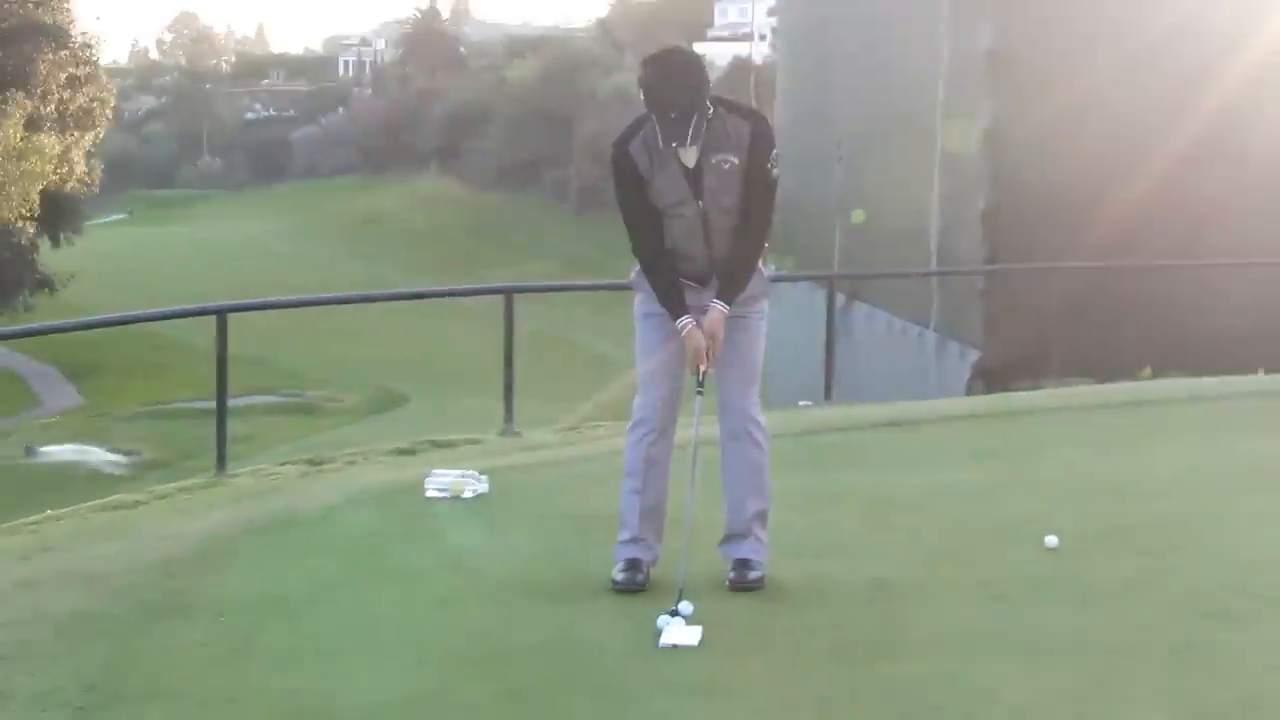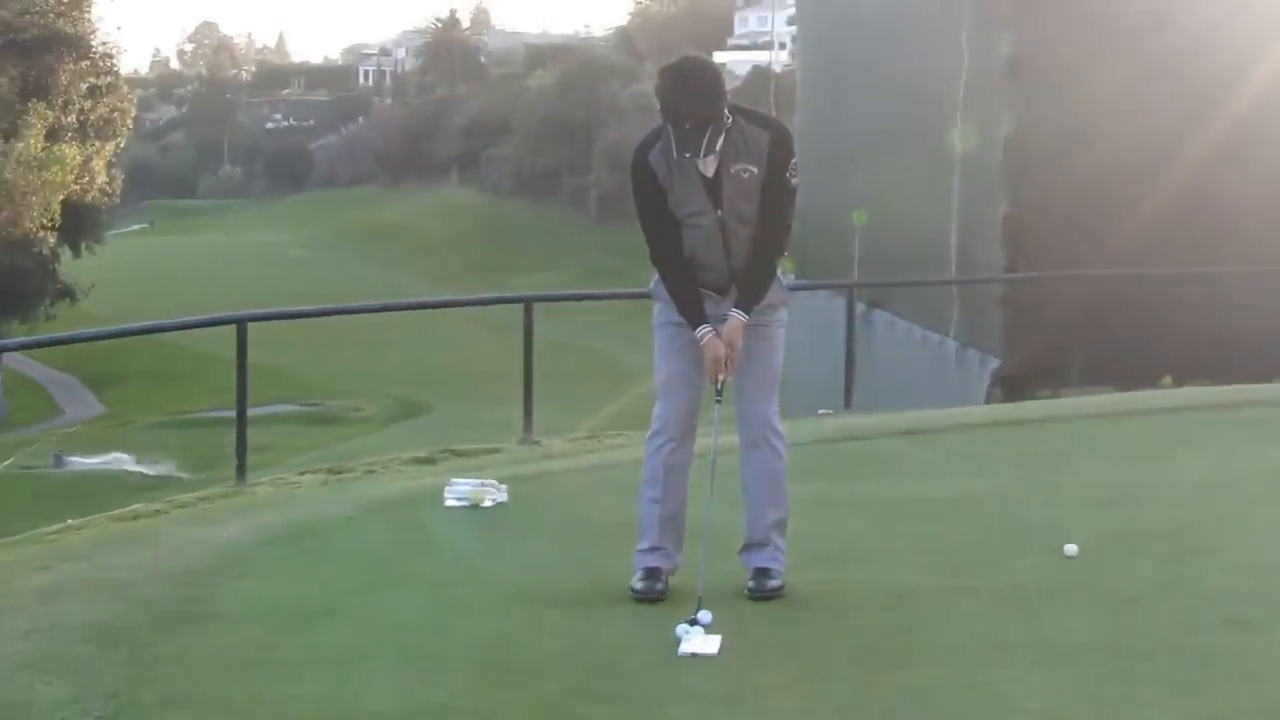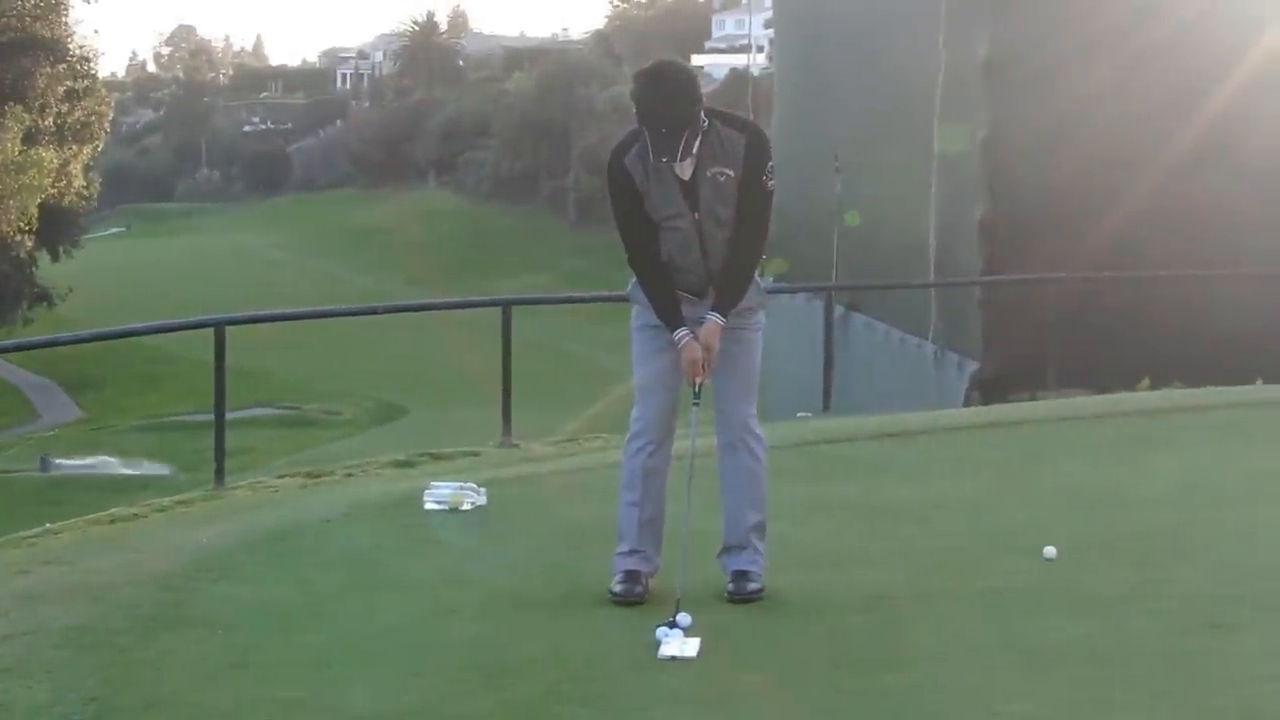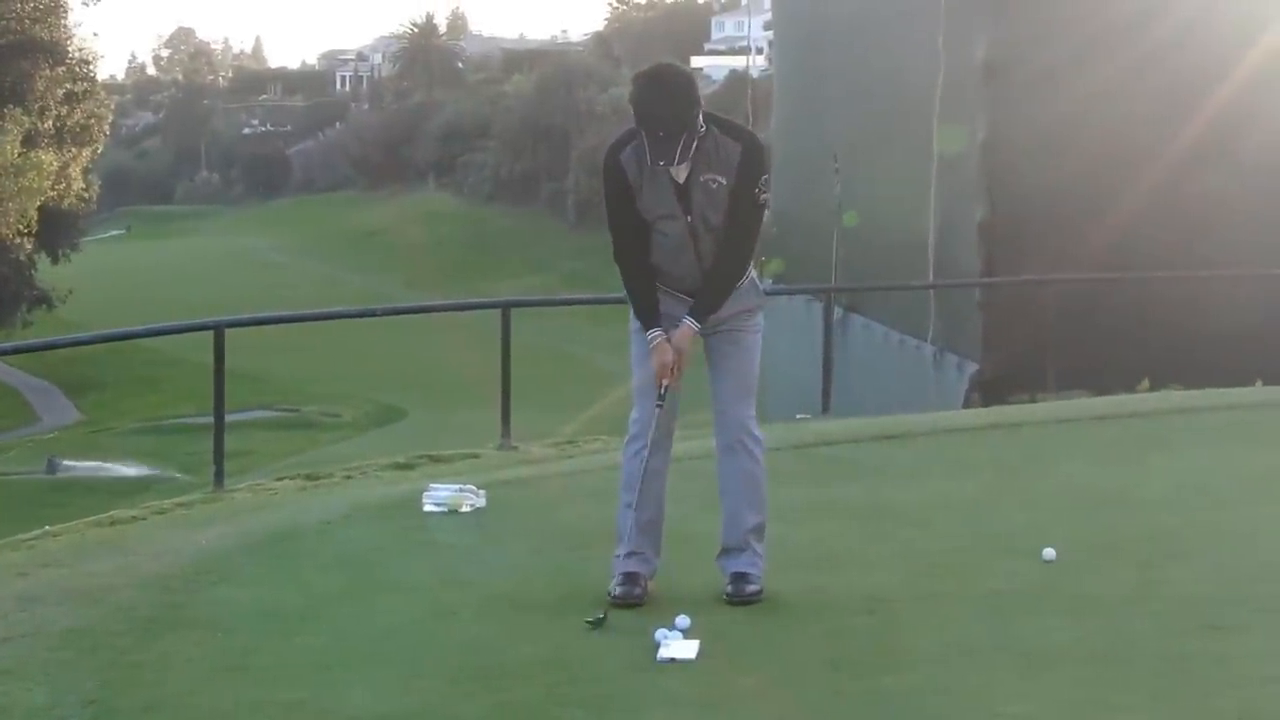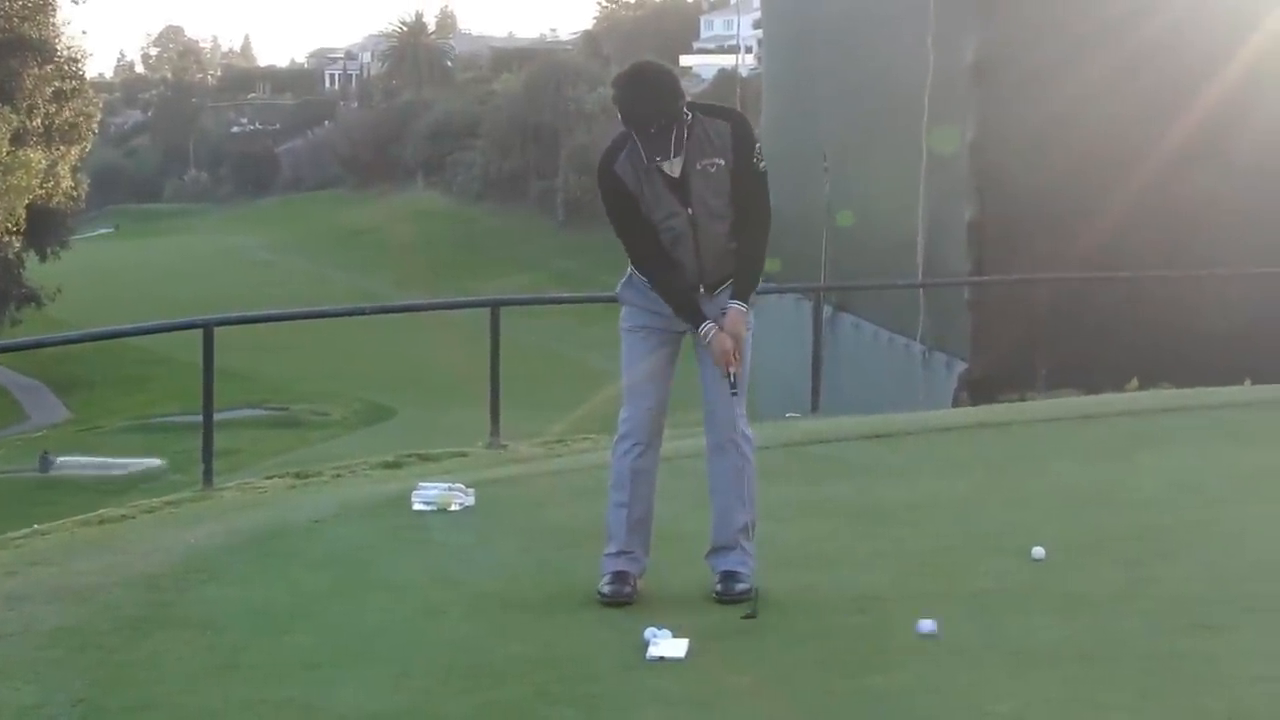
dt=0.7s
person 1, frame 1
left shoulder: (750, 130)
right shoulder: (631, 147)
left elbow: (755, 226)
right elbow: (646, 242)
left wrist: (720, 306)
right wrist: (684, 320)
left hip: (738, 287)
right hip: (664, 290)
left knee: (742, 416)
right knee: (651, 416)
left ankle: (747, 550)
right ankle: (635, 551)
person 1, frame 2
left shoulder: (770, 139)
right shoulder: (650, 156)
left elbow: (775, 235)
right elbow: (664, 251)
left wrist: (739, 315)
right wrist: (703, 330)
left hip: (756, 295)
right hip: (683, 297)
left knee: (761, 424)
right knee: (670, 424)
left ankle: (766, 558)
right ankle: (654, 558)
person 1, frame 3
left shoulder: (747, 142)
right shoulder: (626, 160)
left elbow: (752, 239)
right elbow: (642, 255)
left wrist: (717, 319)
right wrist: (681, 333)
left hip: (734, 299)
right hip: (661, 301)
left knee: (740, 426)
right knee: (649, 426)
left ankle: (745, 560)
right ankle: (634, 561)
person 1, frame 4
left shoulder: (743, 150)
right shoulder: (622, 158)
left elbow: (738, 247)
right elbow: (629, 254)
left wrist: (692, 325)
right wrist: (655, 333)
left hip: (730, 299)
right hip: (657, 300)
left knee: (739, 427)
right knee: (646, 428)
left ankle: (744, 562)
right ankle: (633, 562)
person 1, frame 5
left shoulder: (731, 130)
right shoulder: (616, 165)
left elbow: (756, 220)
right elbow: (648, 256)
left wrist: (738, 306)
right wrist: (702, 327)
left hip: (726, 294)
right hip: (653, 299)
left knee: (729, 426)
right knee: (637, 426)
left ankle: (734, 561)
right ankle: (622, 562)
